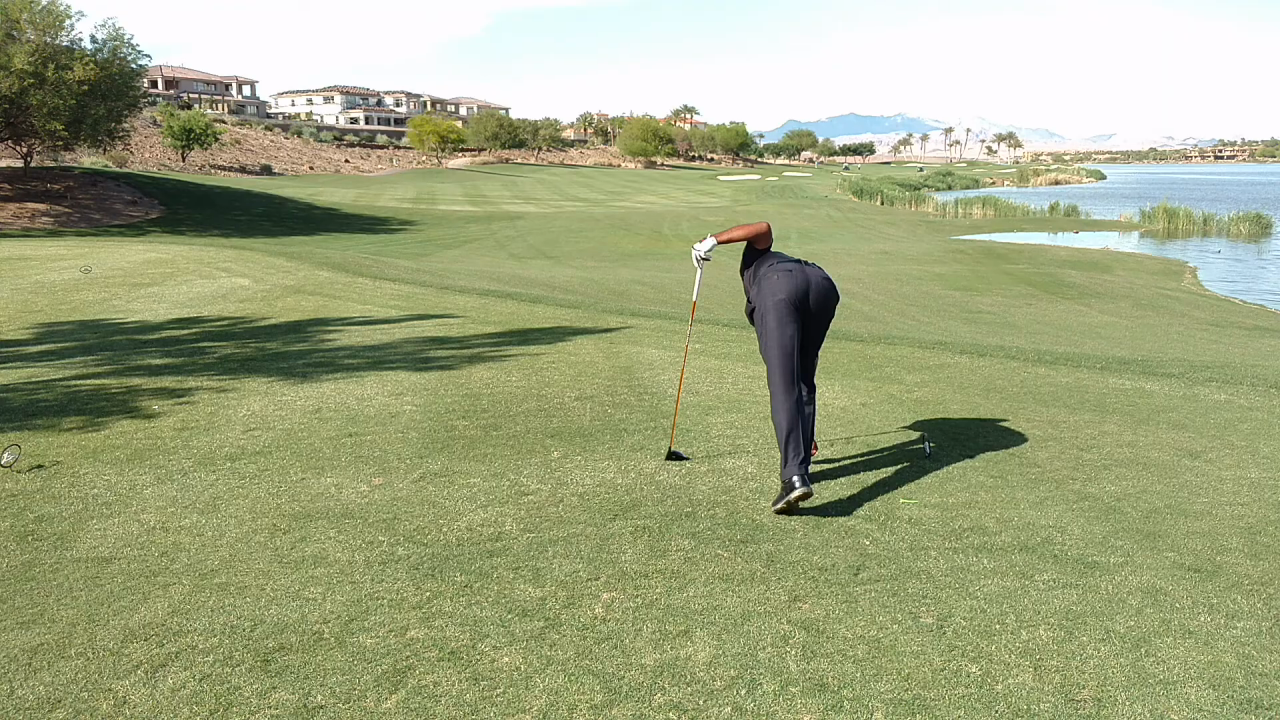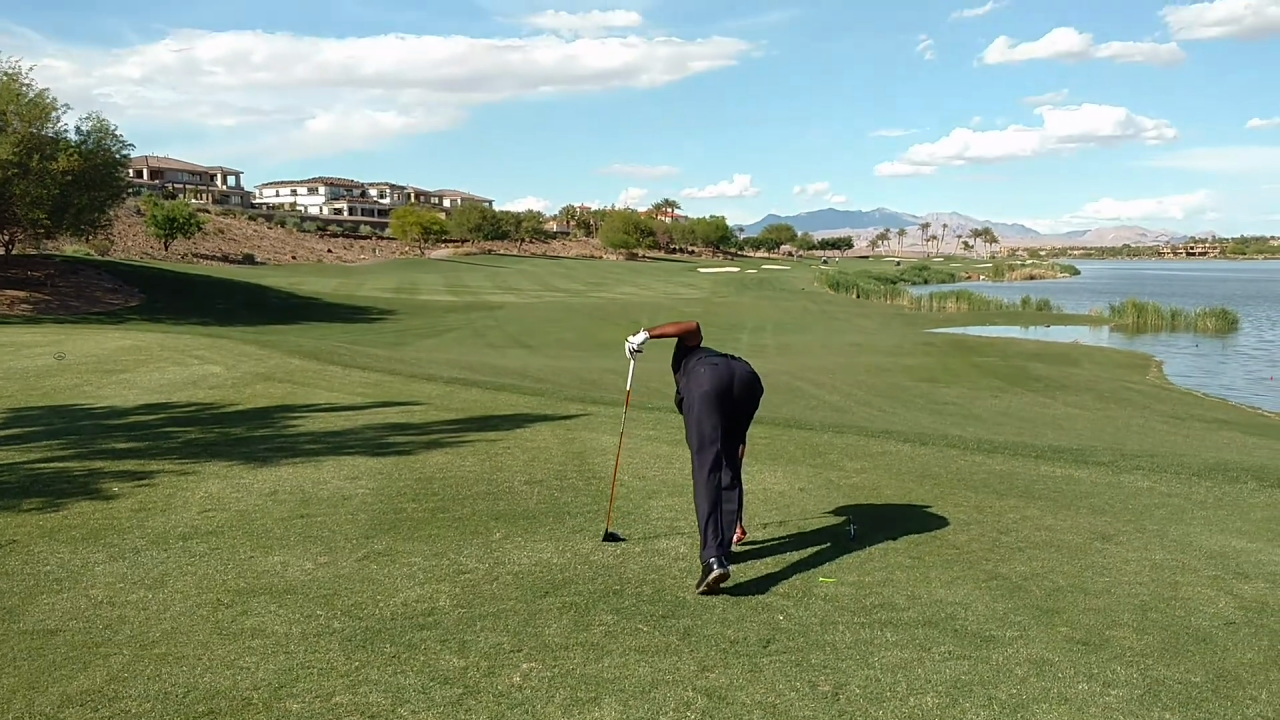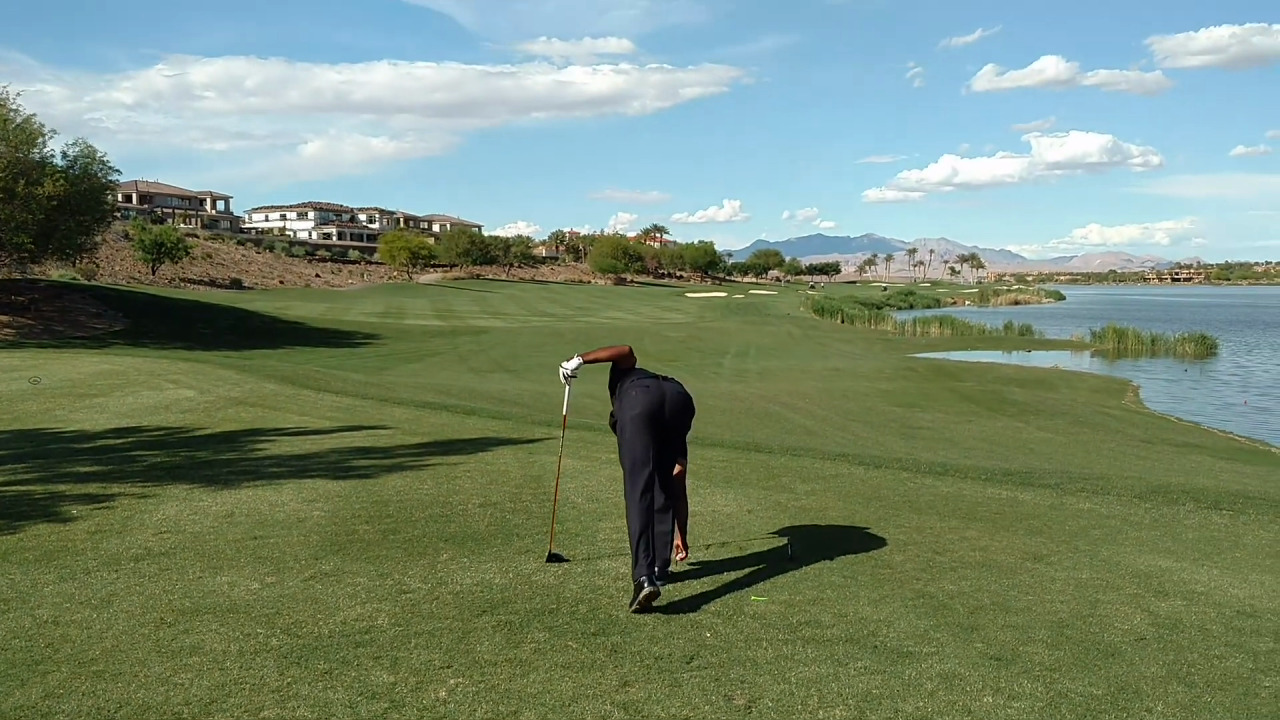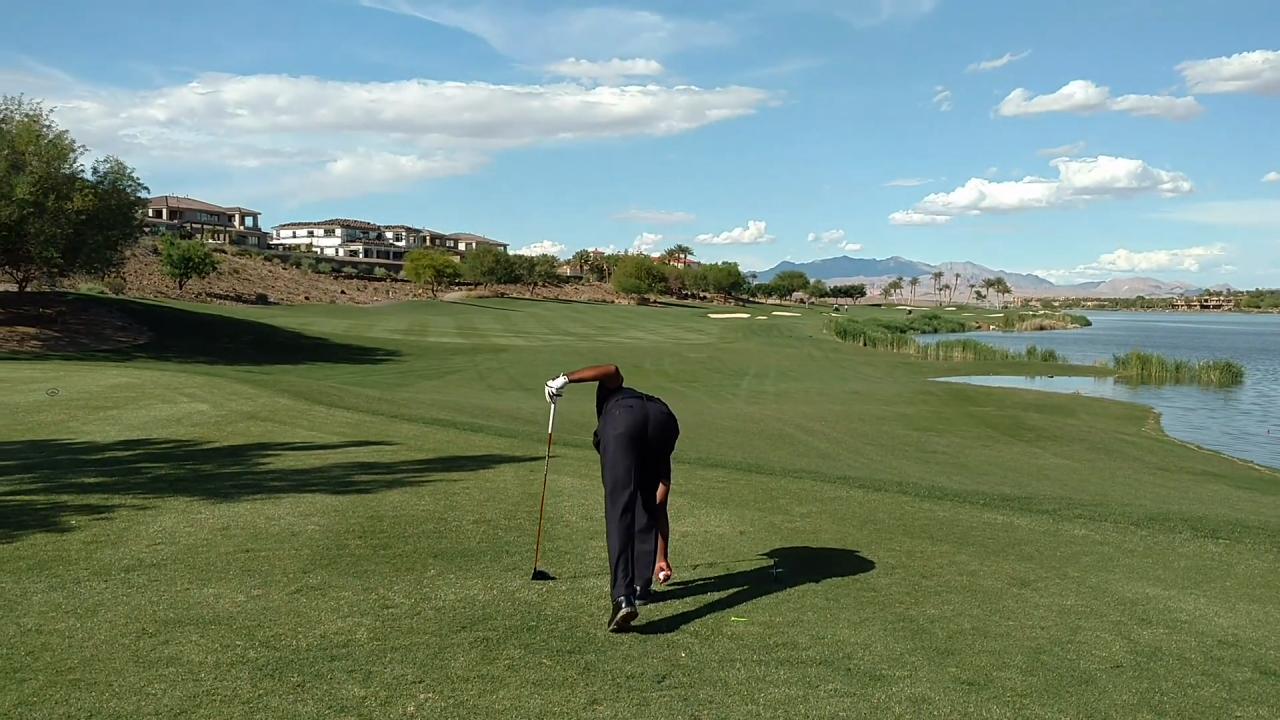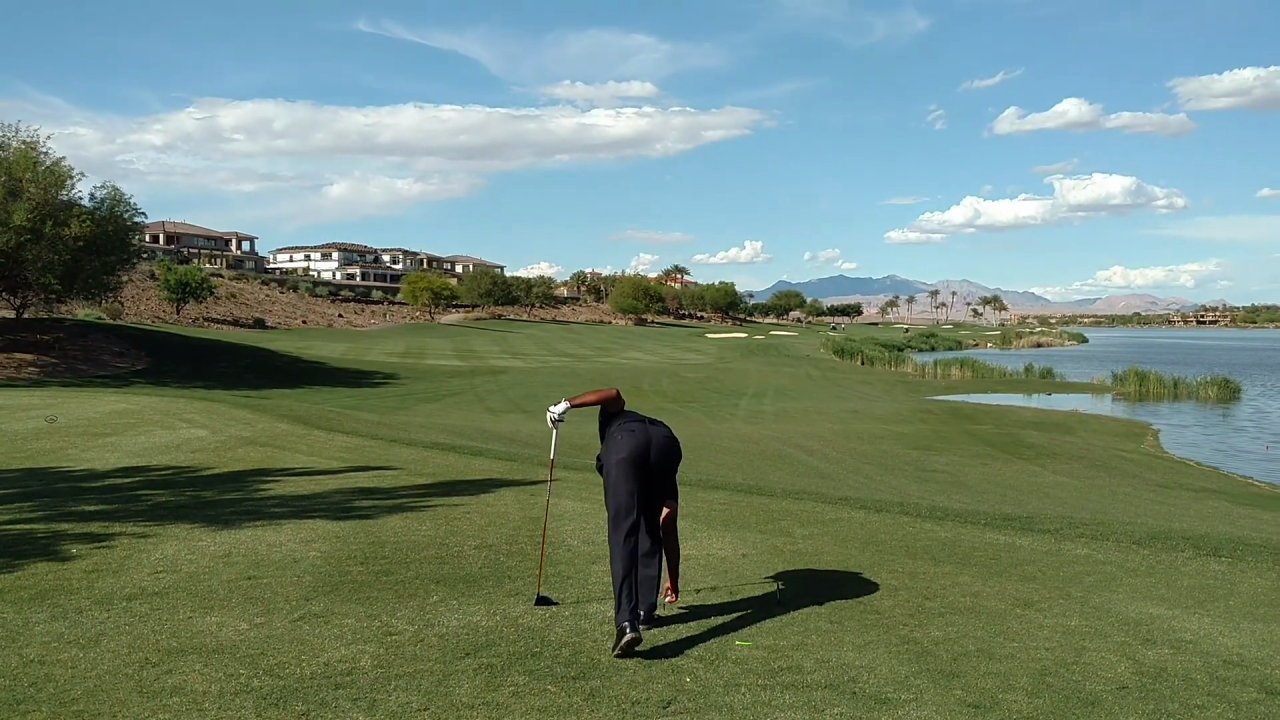
dt=1s
person 1, frame 1
left shoulder: (757, 261)
left elbow: (763, 229)
right elbow: (806, 370)
left wrist: (714, 240)
left hip: (778, 285)
right hip: (823, 286)
left knee: (783, 385)
right knee: (804, 379)
left ankle: (795, 476)
right ankle: (799, 466)
person 1, frame 2
left shoulder: (688, 357)
left elbow: (693, 328)
right elbow: (737, 461)
left wrist: (646, 334)
right wrist: (736, 523)
left hip: (706, 378)
right hip: (748, 380)
left knee: (706, 469)
right knee: (729, 466)
left ankle: (713, 558)
right ankle: (723, 546)
person 1, frame 3
left shoulder: (625, 380)
left elbow: (626, 352)
right elbow: (679, 486)
left wrist: (580, 360)
right wrist: (680, 538)
left hip: (638, 399)
right hip: (681, 400)
left knee: (639, 491)
right knee: (665, 485)
left ankle: (644, 577)
right ankle: (660, 566)
person 1, frame 4
left shoulder: (613, 399)
right shoulder: (655, 438)
left elbow: (612, 371)
right elbow: (660, 507)
left wrist: (566, 378)
right wrist: (661, 559)
left hip: (622, 418)
right hip: (664, 422)
left knee: (619, 510)
right knee: (647, 505)
left ankle: (623, 597)
right ankle: (641, 585)
person 1, frame 5
left shoulder: (615, 423)
left elbow: (613, 395)
right elbow: (669, 528)
left wrist: (567, 404)
right wrist: (673, 580)
left hip: (624, 442)
right hip: (666, 445)
left knee: (622, 535)
right knee: (651, 530)
left ankle: (627, 623)
right ankle: (645, 611)
